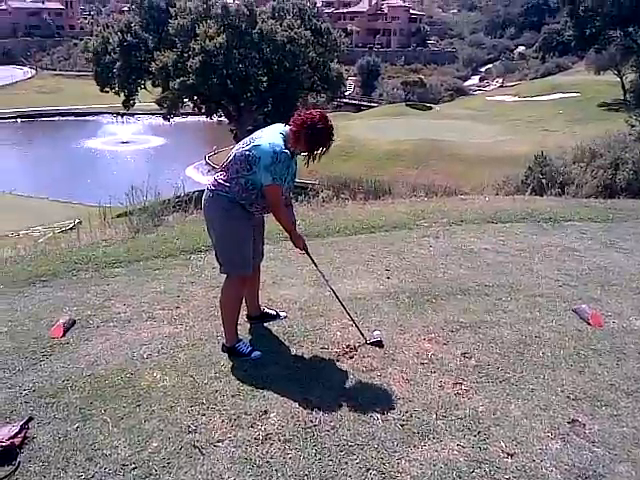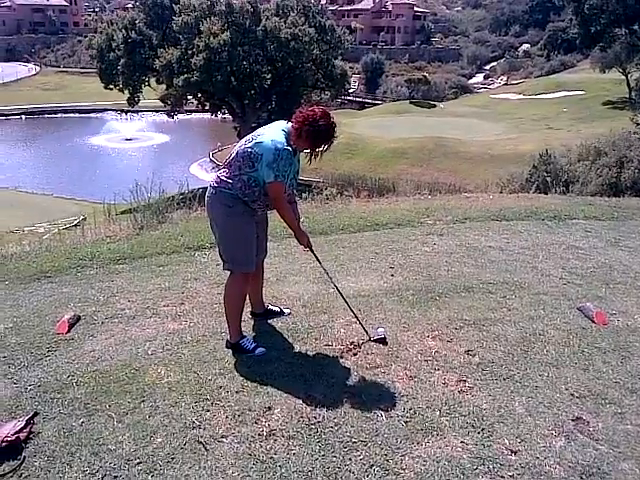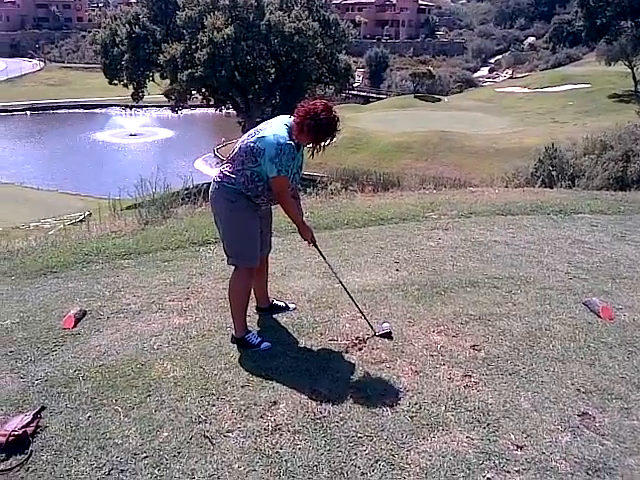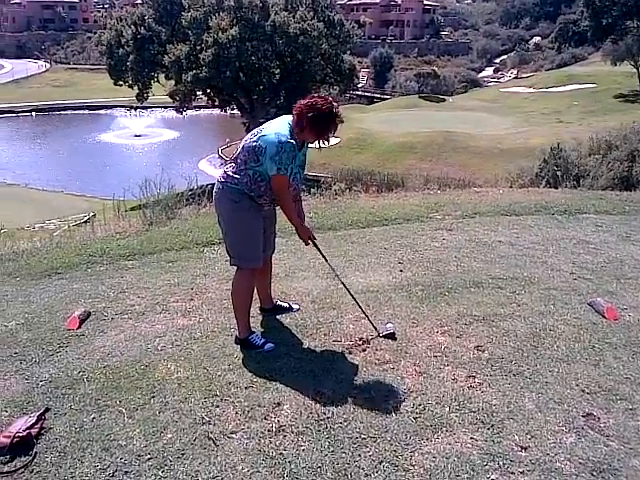
dt=0.2s
person 1, frame 1
left shoulder: (285, 134)
right shoulder: (275, 152)
left elbow: (283, 189)
right elbow: (275, 203)
left wrist: (291, 214)
right wrist: (294, 234)
left hip: (247, 204)
right hip: (226, 206)
left knee: (253, 262)
right knee: (238, 273)
left ankle: (255, 311)
right ankle: (231, 341)
person 1, frame 2
left shoulder: (288, 132)
right shoulder: (277, 149)
left elbow: (286, 185)
right elbow: (278, 199)
left wrist: (295, 210)
right wrist: (298, 231)
left hip: (251, 202)
right hip: (229, 203)
left knee: (257, 259)
right knee: (242, 270)
left ankle: (258, 308)
right ankle: (235, 338)
person 1, frame 3
left shoulder: (291, 127)
right shoulder: (280, 144)
left elbow: (290, 179)
right elbow: (281, 194)
left wrist: (298, 206)
right wrist: (302, 226)
left hip: (255, 197)
right hip: (233, 198)
left knee: (261, 254)
right knee: (246, 265)
left ankle: (264, 303)
right ankle: (240, 333)
person 1, frame 4
left shoulder: (298, 133)
right shoulder: (281, 143)
left elbow: (293, 178)
right elbow: (281, 192)
left wrist: (299, 208)
right wrist: (300, 225)
left hip: (260, 198)
right hip: (237, 199)
left knee: (264, 256)
right knee: (249, 266)
left ankle: (267, 304)
right ankle: (244, 333)
